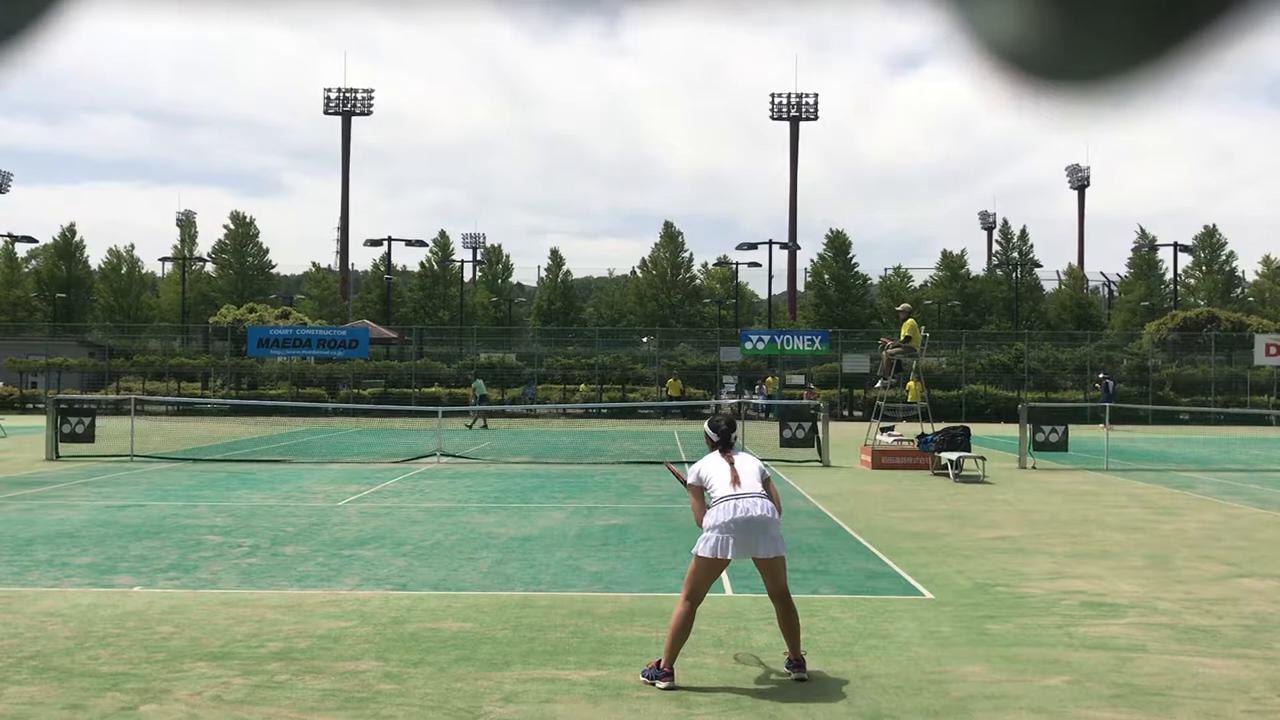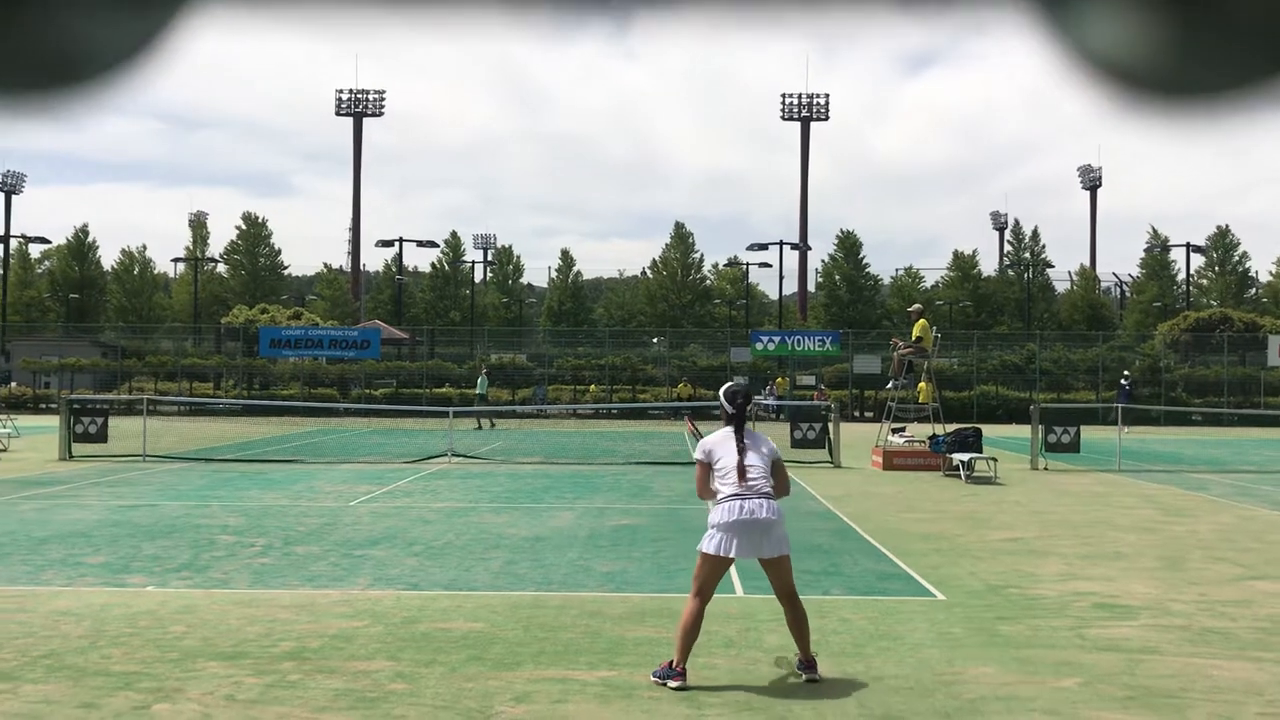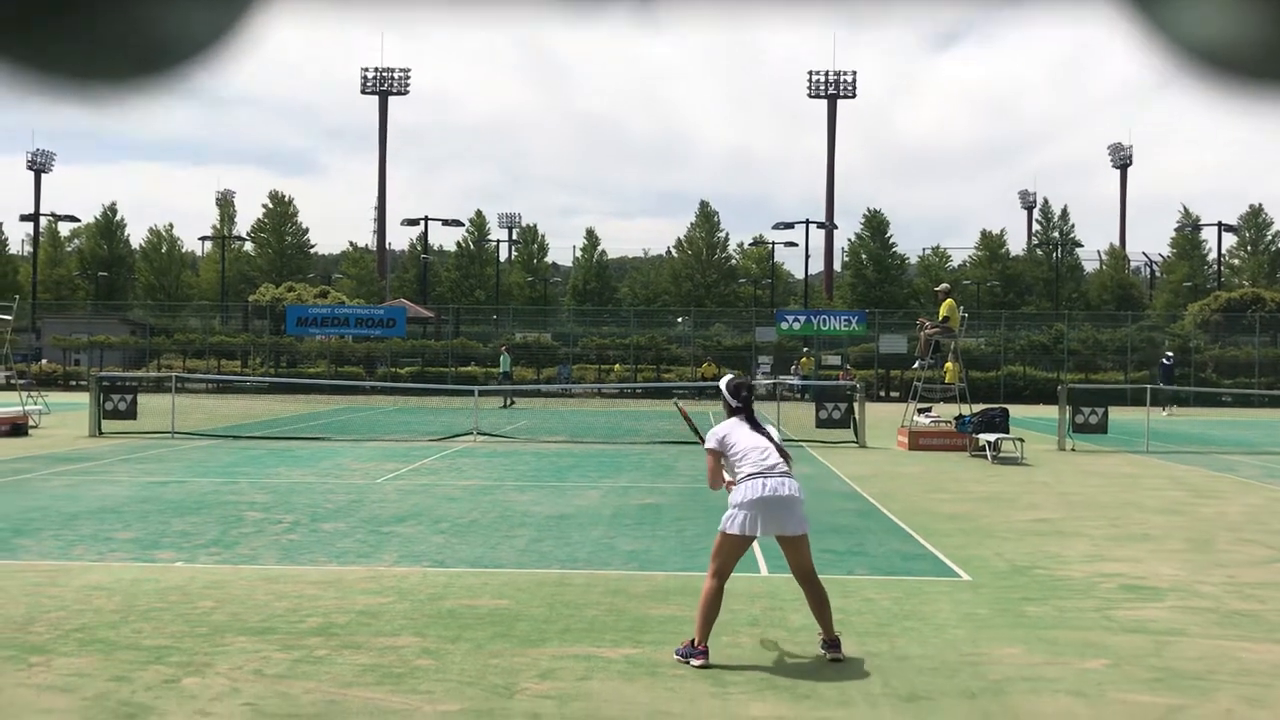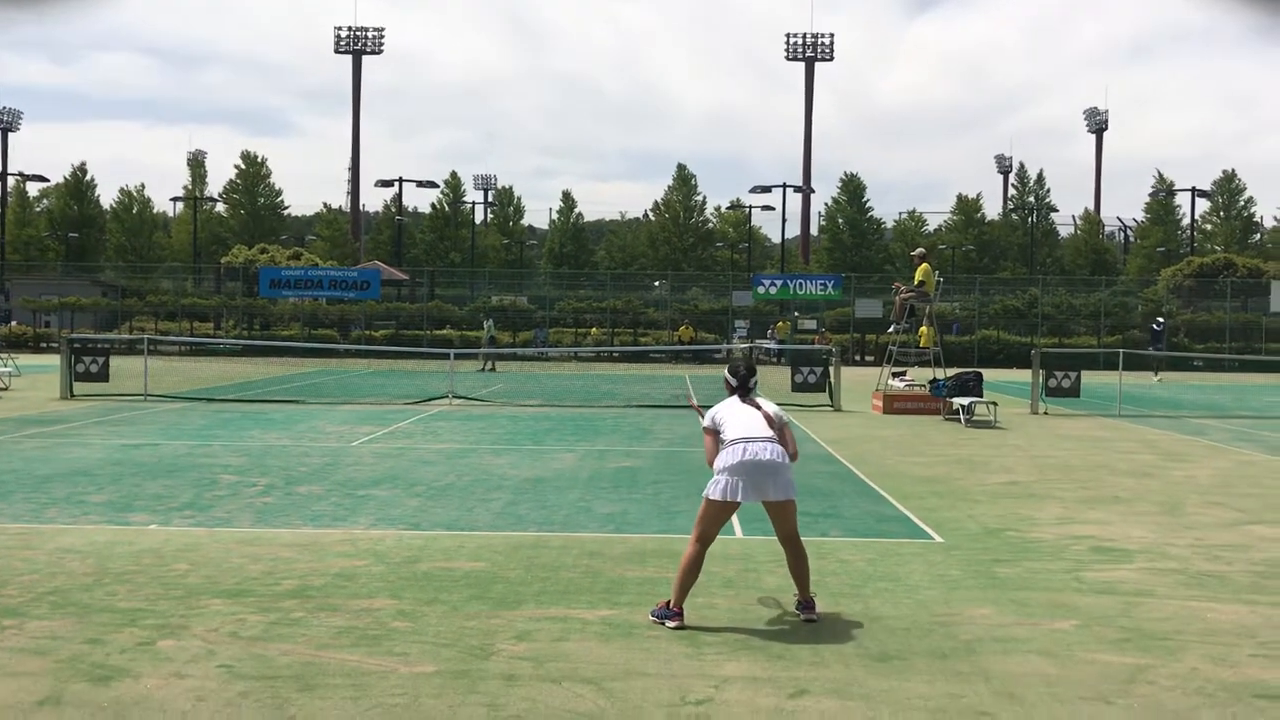
dt=0.7s
person 1, frame 1
left shoulder: (699, 467)
right shoulder: (753, 460)
left elbow: (700, 518)
right elbow: (777, 506)
left hip: (724, 517)
right hip: (764, 515)
left knee: (690, 597)
right knee: (780, 594)
left ankle: (664, 669)
right ankle: (796, 661)
person 1, frame 2
left shoulder: (709, 442)
right shoulder: (766, 442)
left elbow: (703, 492)
right elbow: (784, 488)
left hip: (729, 516)
right hip: (768, 515)
left knee: (699, 596)
right knee: (788, 595)
left ankle: (677, 669)
right ankle: (807, 662)
person 1, frame 3
left shoulder: (718, 432)
right shoulder: (768, 429)
left elbow: (714, 483)
left wrist: (727, 479)
left hip: (751, 496)
right hip: (789, 493)
left knee: (717, 574)
right knee: (807, 575)
left ankle: (698, 647)
right ankle: (831, 642)
person 1, frame 4
left shoulder: (716, 411)
right shoulder: (771, 407)
left elbow: (712, 460)
right elbow: (792, 452)
left hip: (735, 461)
right hip: (775, 459)
left knee: (700, 539)
right knee: (791, 538)
left ankle: (673, 609)
right ankle: (806, 603)
